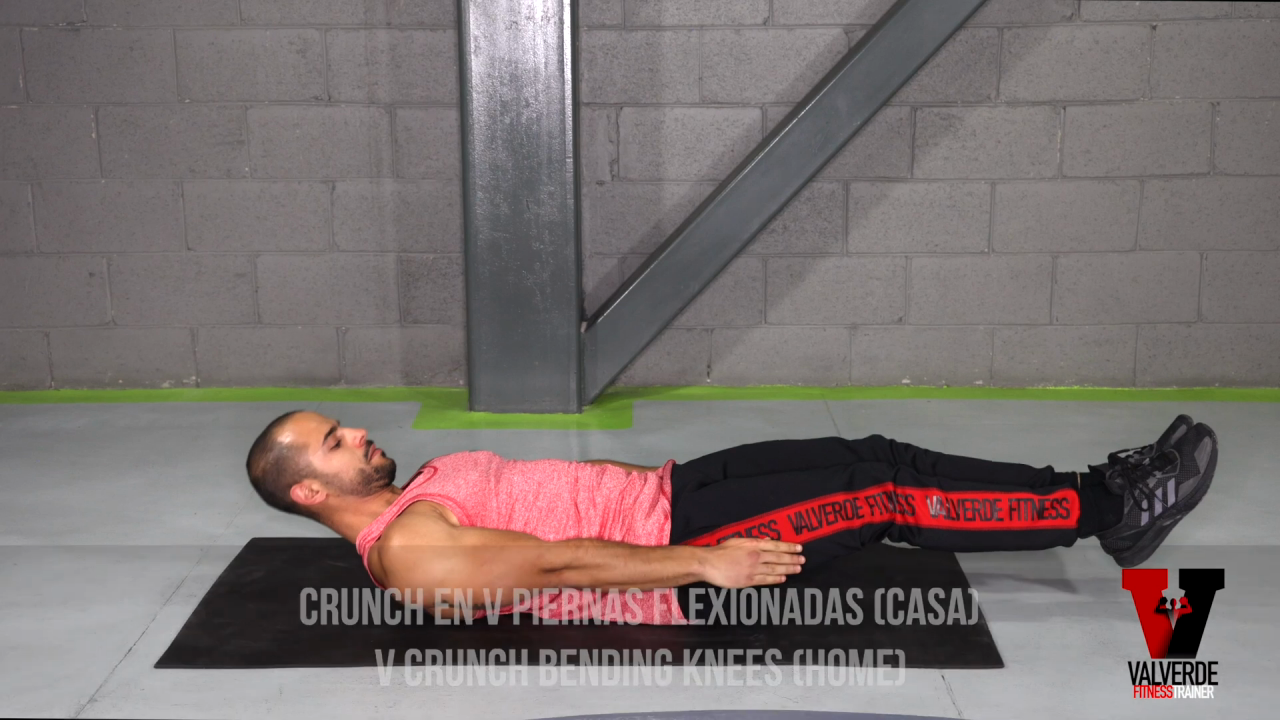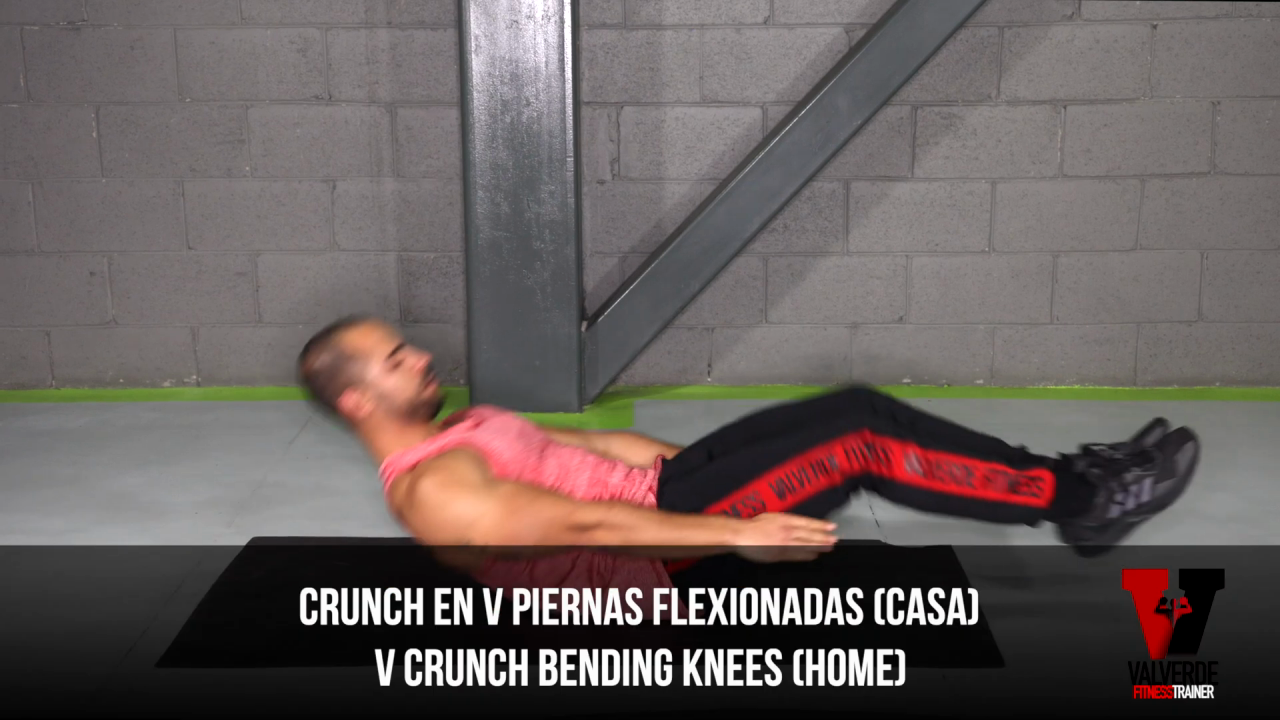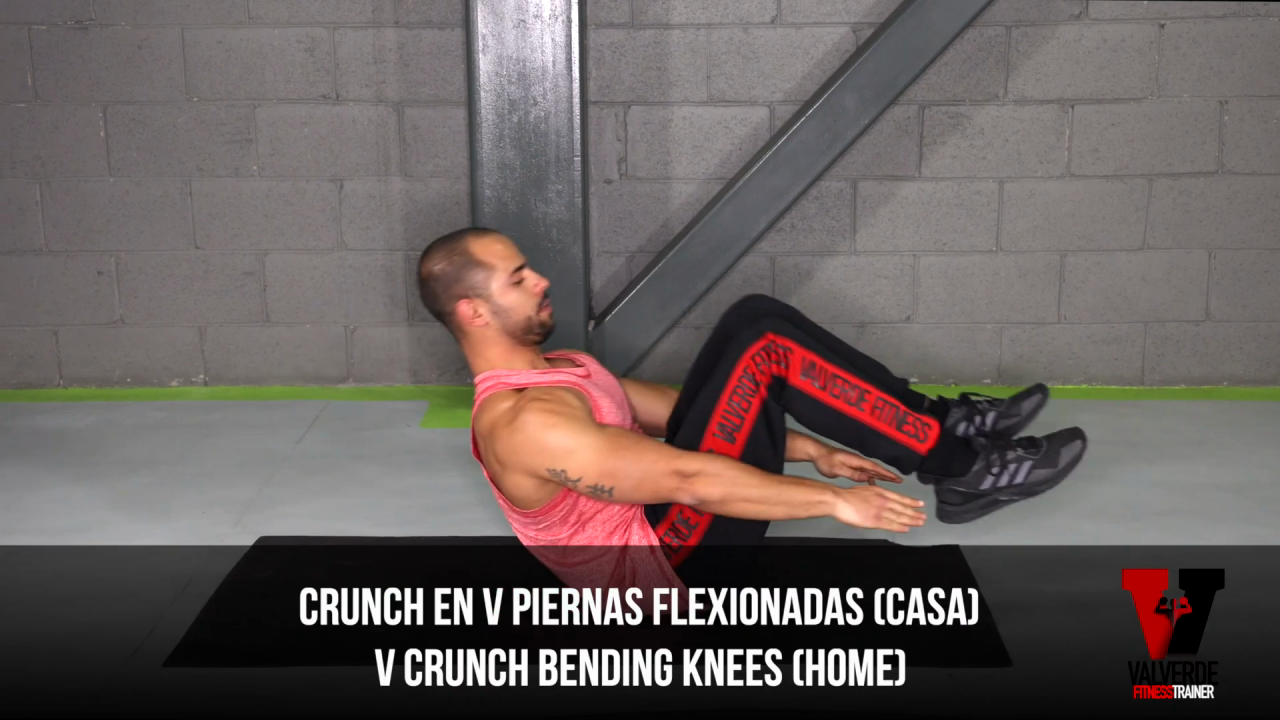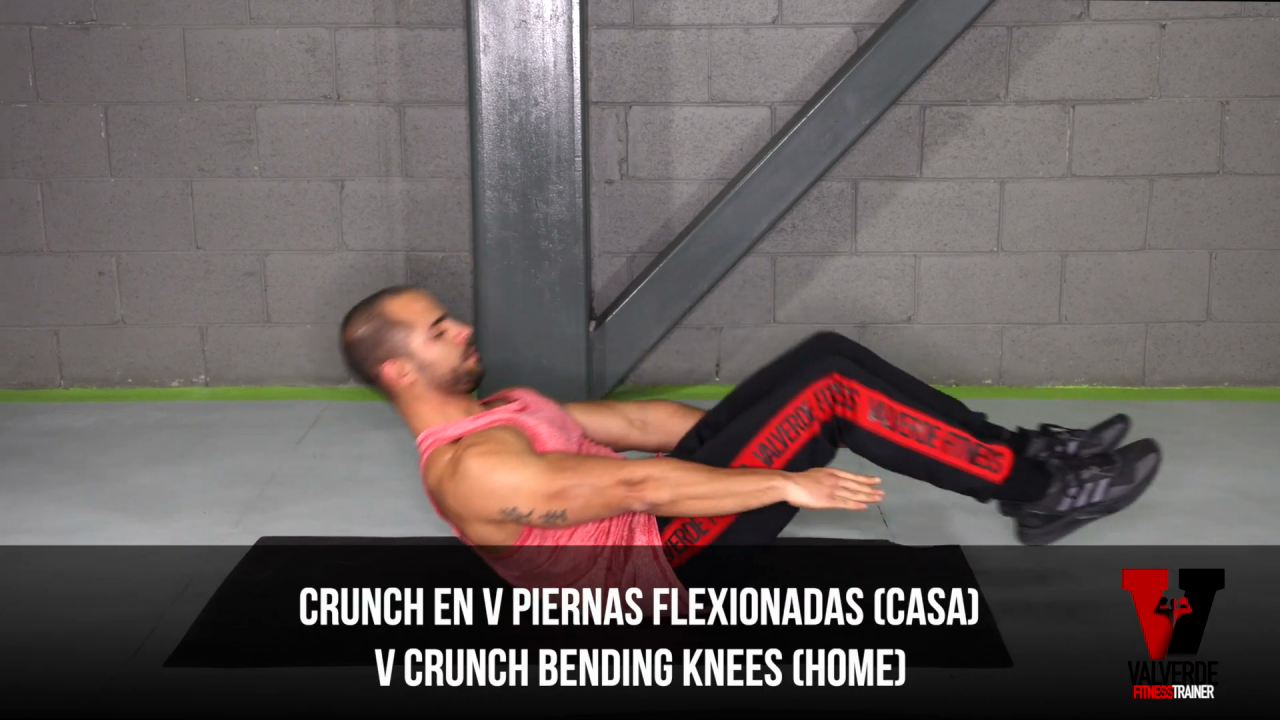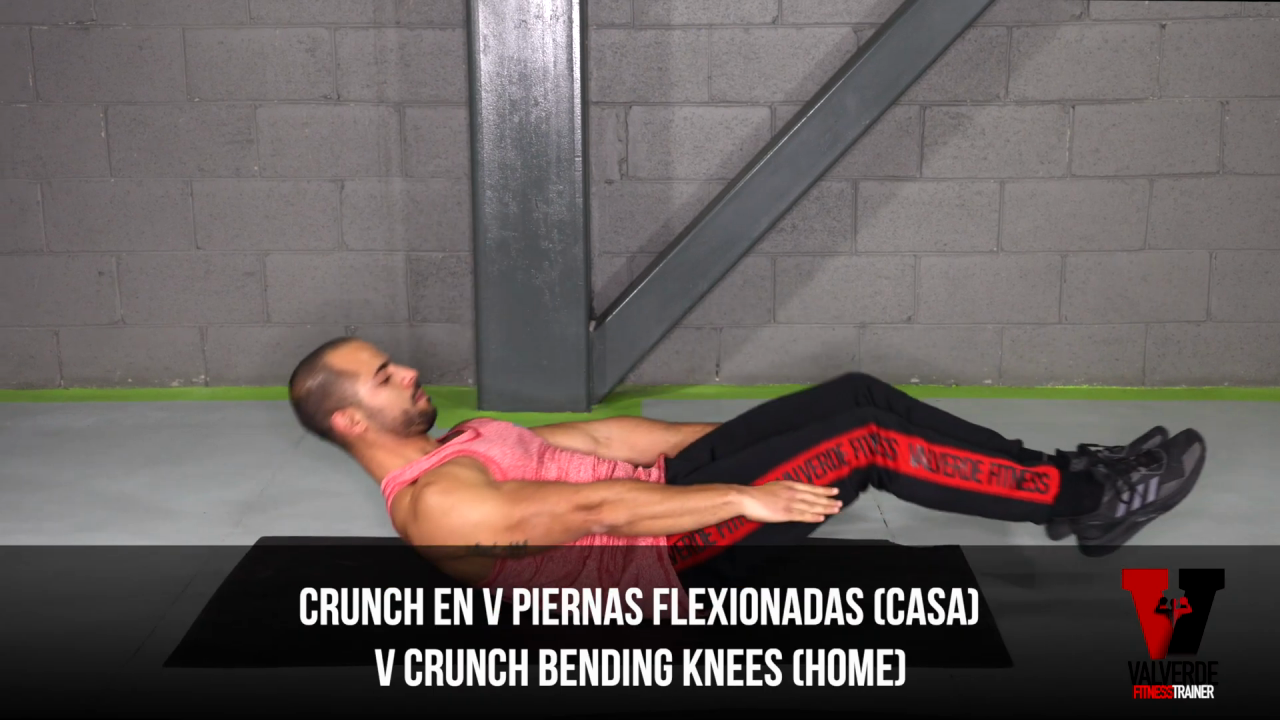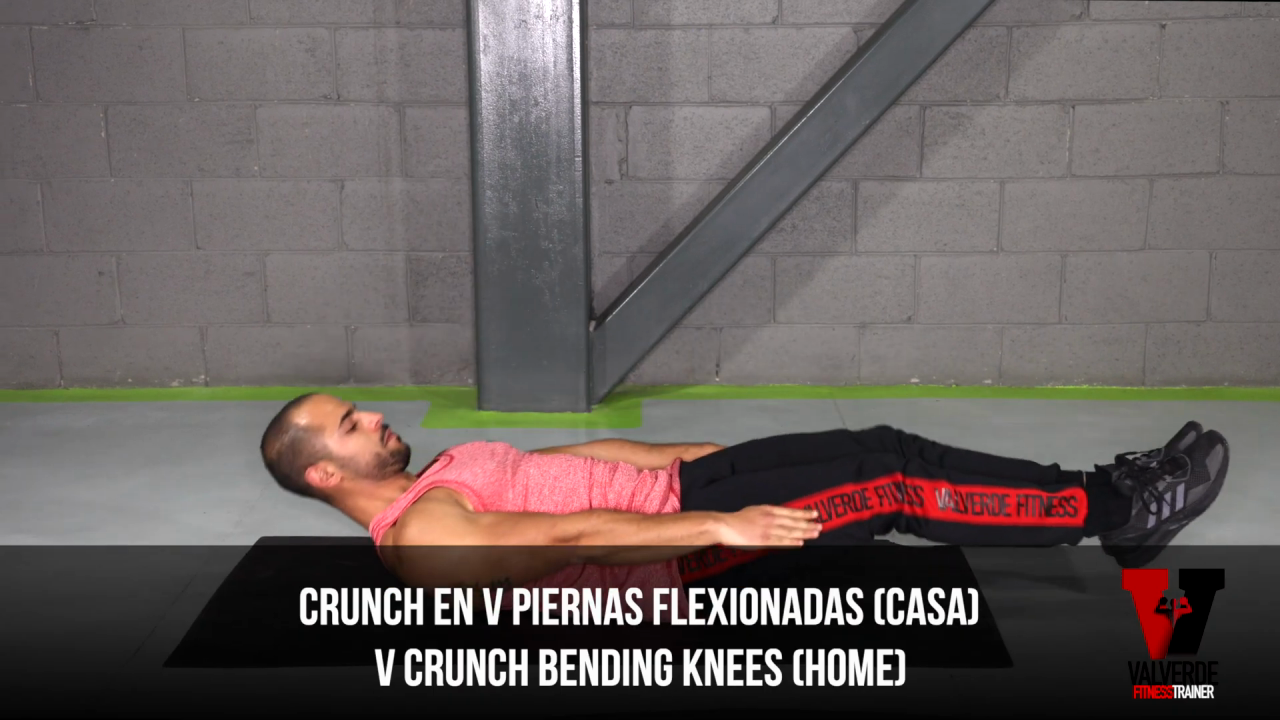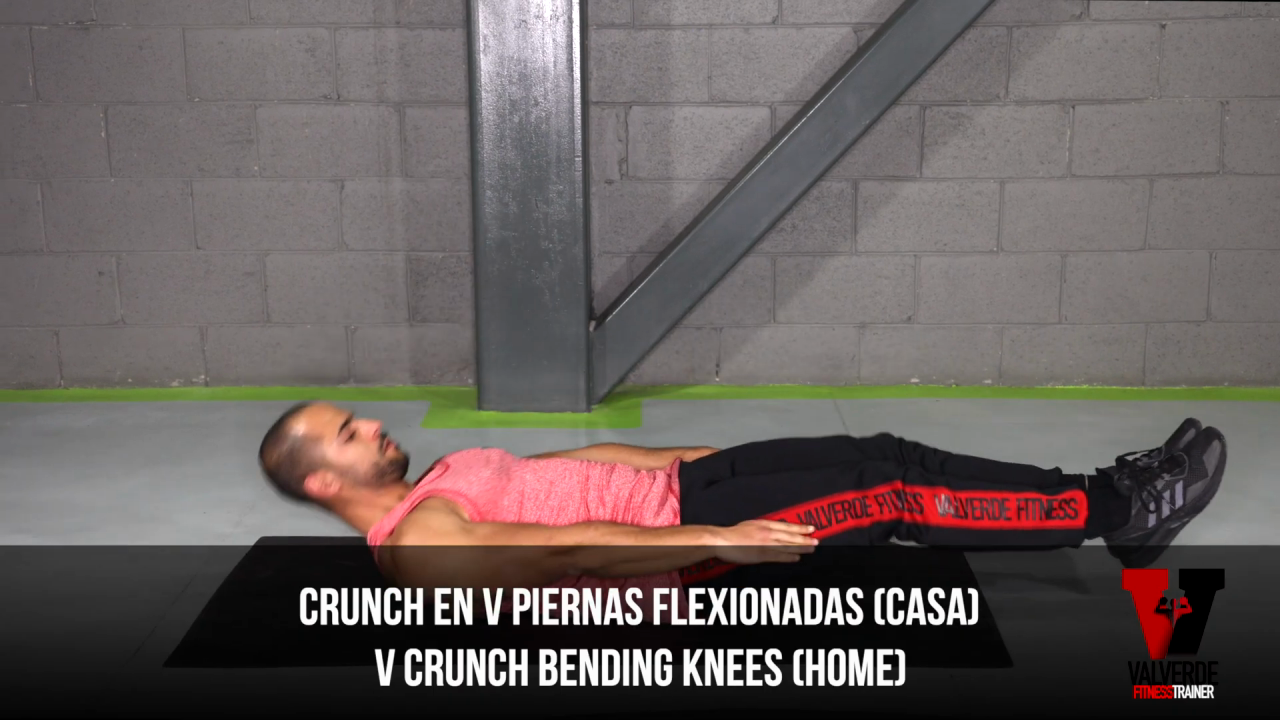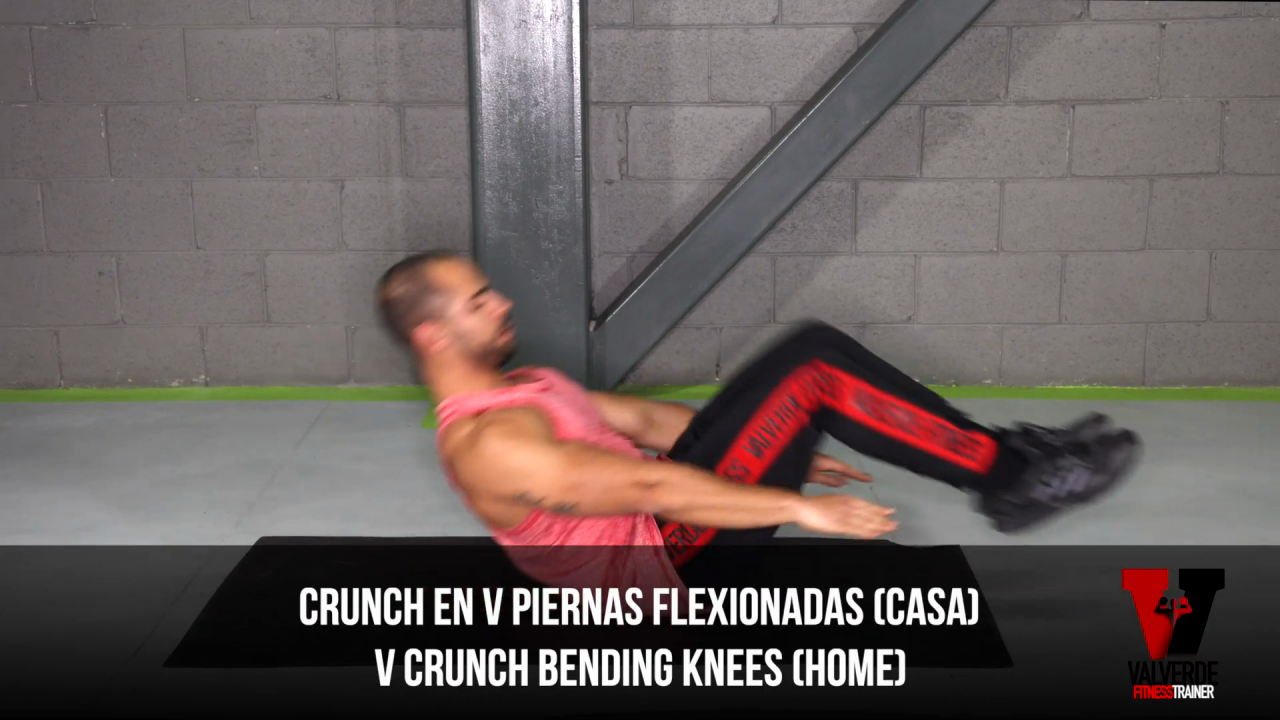
dt=0.4s
person 1, frame 1
left shoulder: (429, 488)
right shoulder: (405, 553)
right elbow: (556, 568)
left wrist: (677, 519)
right wrist: (704, 563)
left hip: (665, 489)
right hip: (669, 561)
left knee: (870, 460)
right knee: (879, 496)
left ankle: (1098, 489)
right ankle: (1107, 514)
person 1, frame 2
left shoulder: (458, 433)
right shoulder: (432, 494)
left elbow: (590, 446)
right elbow: (584, 526)
left wrist: (701, 465)
right wrist: (735, 535)
left hip: (662, 490)
right hip: (662, 562)
left knee: (854, 409)
right knee: (860, 440)
left ankle: (1072, 481)
right ankle: (1077, 502)
person 1, frame 3
left shoulder: (542, 368)
right shoulder: (523, 424)
left elbow: (671, 411)
right elbow: (682, 477)
left wrist: (810, 448)
right wrist: (832, 502)
left hip: (669, 527)
right hip: (668, 568)
left knee: (758, 322)
right knee: (765, 347)
left ankle: (944, 433)
right ankle: (960, 468)
person 1, frame 4
left shoulder: (490, 412)
right shoulder: (471, 471)
left elbow: (630, 422)
right elbow: (631, 488)
left wrist: (787, 441)
right wrist: (786, 485)
left hip: (662, 518)
right hip: (668, 560)
left knee: (823, 359)
right knee: (831, 387)
left ankle: (1020, 457)
right ankle: (1033, 491)
person 1, frame 5
left shoulder: (456, 448)
right shoulder: (435, 505)
left elbow: (596, 439)
right elbow: (592, 513)
left wrist: (727, 440)
right wrist: (745, 497)
left hip: (665, 492)
right hip: (669, 556)
left knee: (855, 397)
right knee: (864, 443)
left ankle: (1063, 479)
right ankle: (1084, 502)
person 1, frame 6
left shoulder: (440, 478)
right shoulder: (417, 537)
left elbow: (582, 456)
right elbow: (570, 542)
left wrist: (704, 456)
right wrist: (720, 526)
left hip: (674, 489)
right hip: (673, 554)
left knee: (879, 448)
right knee: (889, 490)
left ankle: (1104, 494)
right ankle: (1117, 513)
person 1, frame 7
left shoulder: (440, 485)
right shoulder: (417, 543)
left elbow: (571, 462)
right elbow: (568, 550)
left wrist: (679, 459)
right wrist: (718, 540)
left hip: (675, 484)
right hip: (677, 537)
left knee: (881, 456)
right knee: (890, 499)
left ankle: (1104, 498)
right ankle: (1115, 516)
person 1, frame 8
left shoulder: (508, 388)
right shoulder: (486, 447)
left elbow: (647, 420)
right elbow: (644, 489)
left wrist: (784, 440)
right wrist: (796, 508)
left hip: (670, 514)
right hip: (671, 557)
left knee: (814, 350)
right knee: (812, 369)
left ankle: (1002, 461)
right ankle: (1009, 476)
